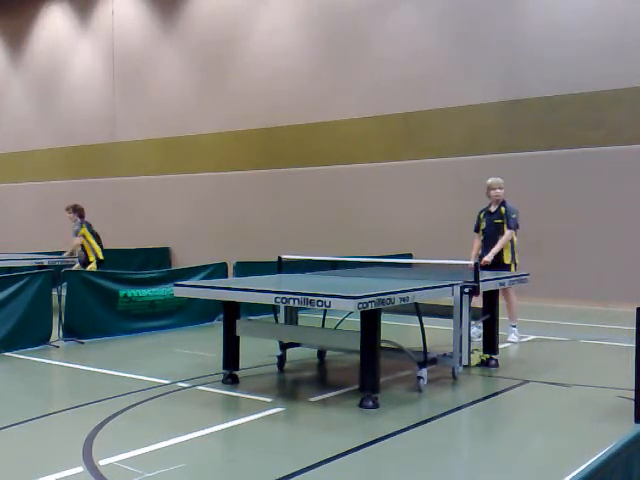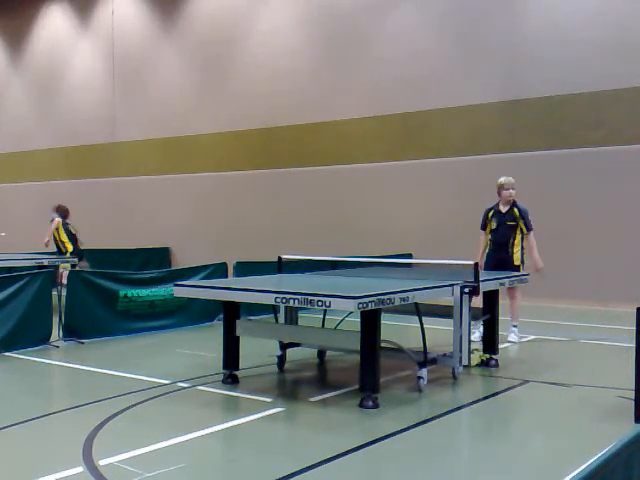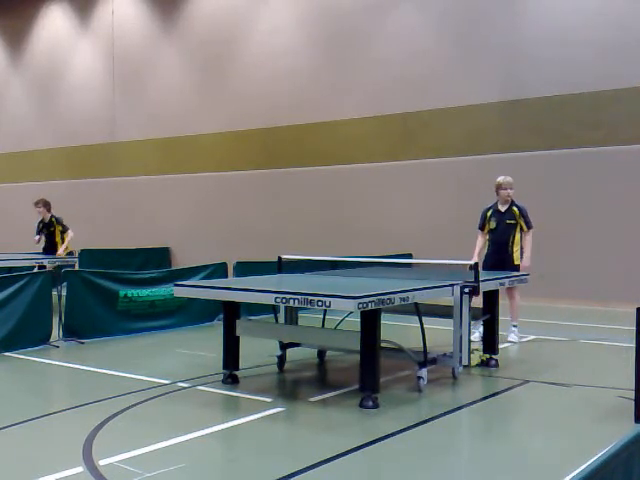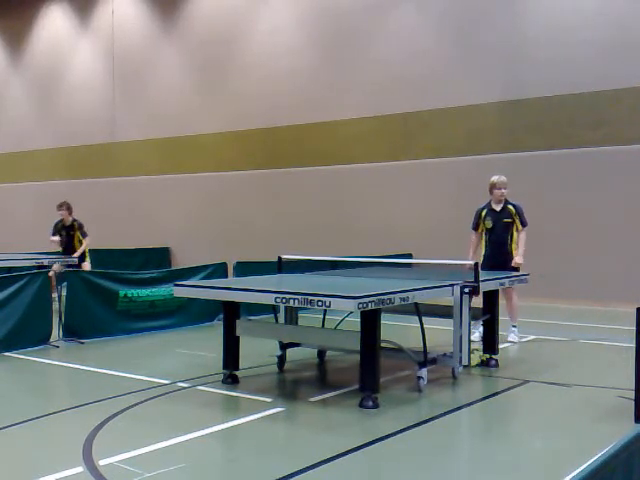
dt=0.4s
person 1, frame 1
left shoulder: (509, 210)
right shoulder: (482, 213)
left elbow: (509, 234)
right elbow: (478, 237)
left wrist: (492, 253)
right wrist: (473, 258)
left hip: (504, 259)
right hip: (485, 259)
left knee: (507, 291)
left ankle: (513, 328)
right ankle: (479, 326)
person 1, frame 2
left shoulder: (520, 211)
right shoulder: (490, 212)
left elbow: (529, 235)
right elbow: (485, 235)
left wrist: (536, 259)
right wrist: (480, 257)
left hip: (513, 258)
right hip: (492, 258)
left knee: (513, 291)
left ankle: (514, 328)
right ankle: (481, 326)
person 1, frame 3
left shoulder: (519, 210)
right shoulder: (488, 211)
left elbow: (527, 234)
right elbow: (482, 235)
left wrist: (526, 257)
right wrist: (475, 256)
left hip: (512, 259)
right hip: (491, 258)
left knee: (512, 290)
left ankle: (514, 328)
right ankle: (481, 326)
person 1, frame 4
left shoulder: (514, 209)
right shoulder: (482, 211)
left elbow: (521, 233)
right elbow: (476, 235)
left wrist: (519, 255)
right wrist: (471, 258)
left hip: (508, 259)
right hip: (488, 259)
left knee: (509, 292)
left ankle: (513, 328)
right ankle: (480, 326)
